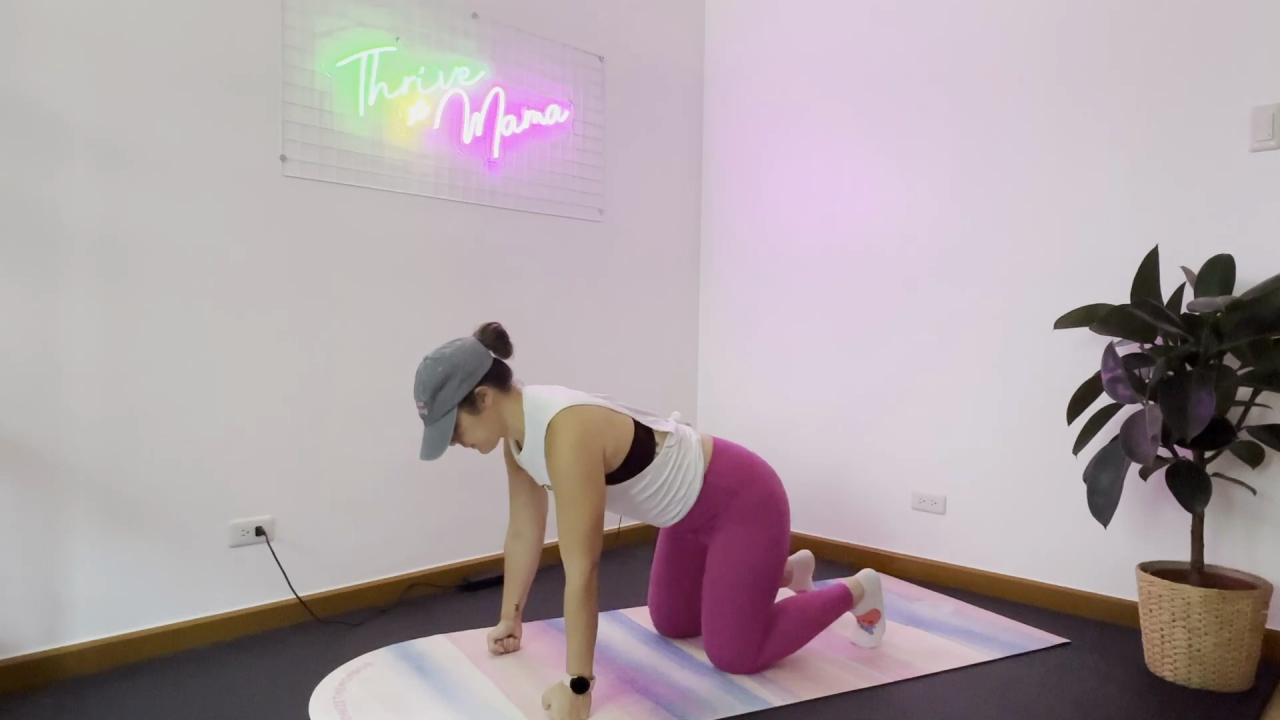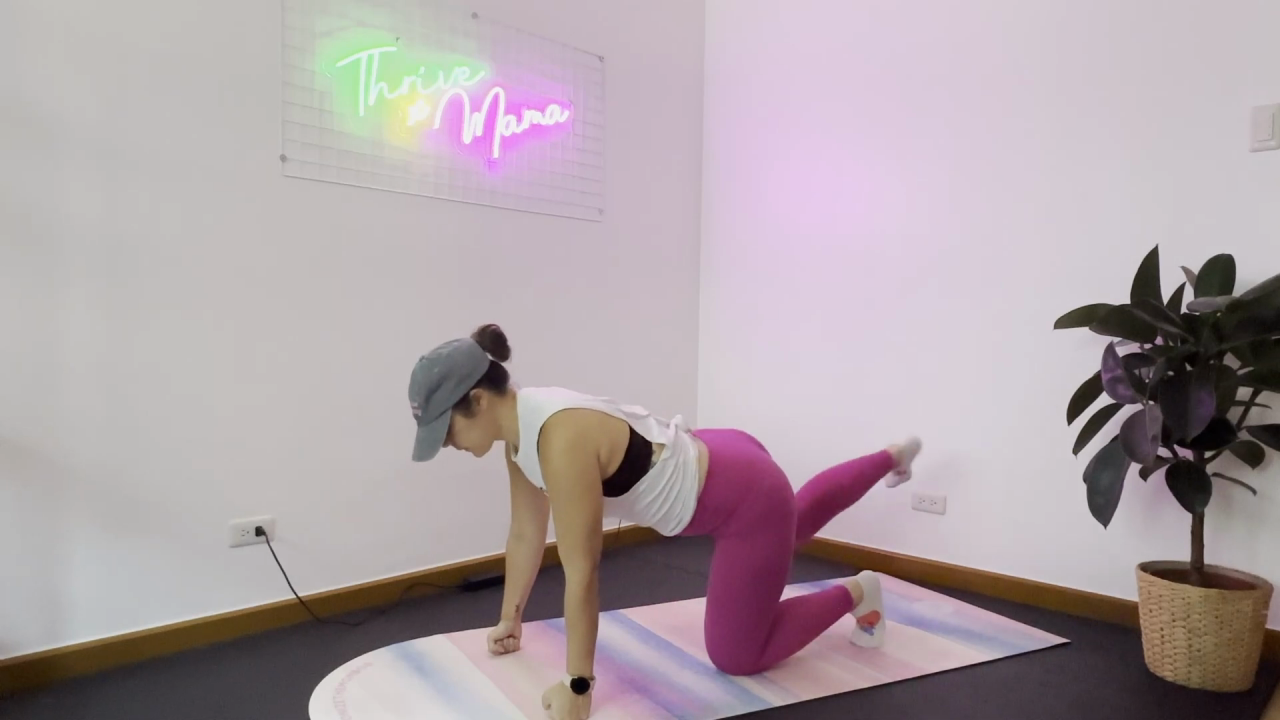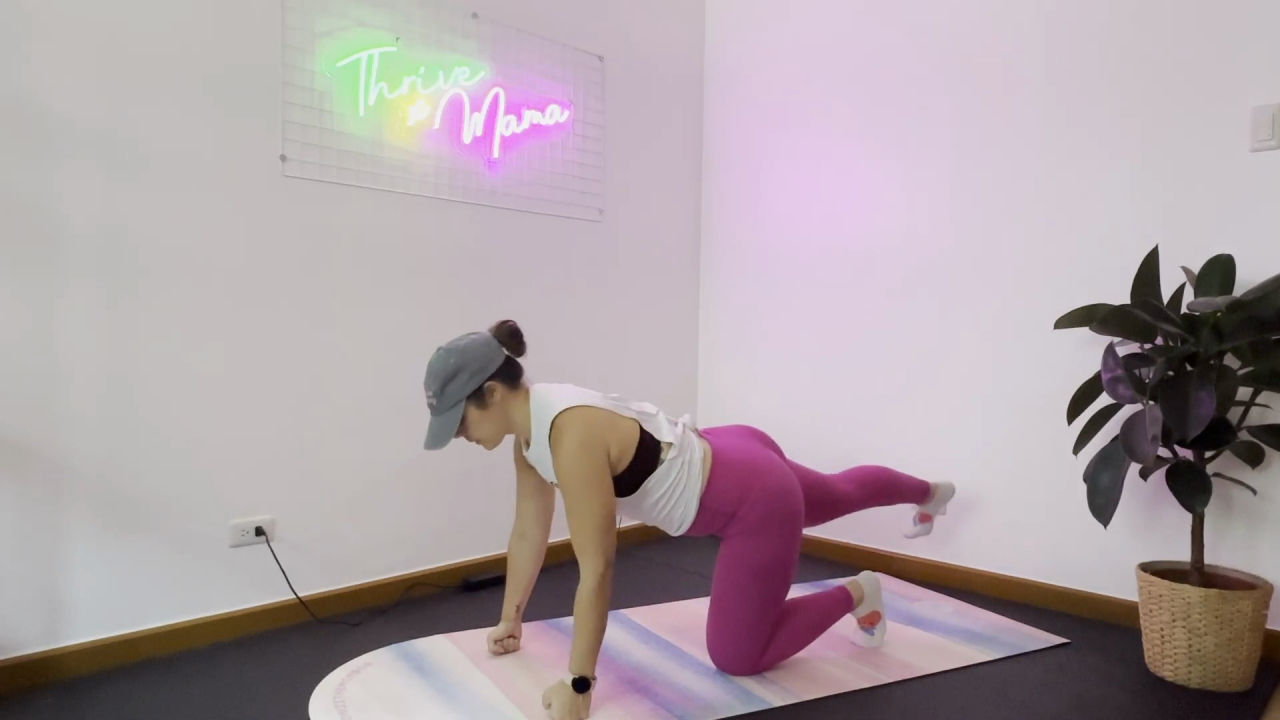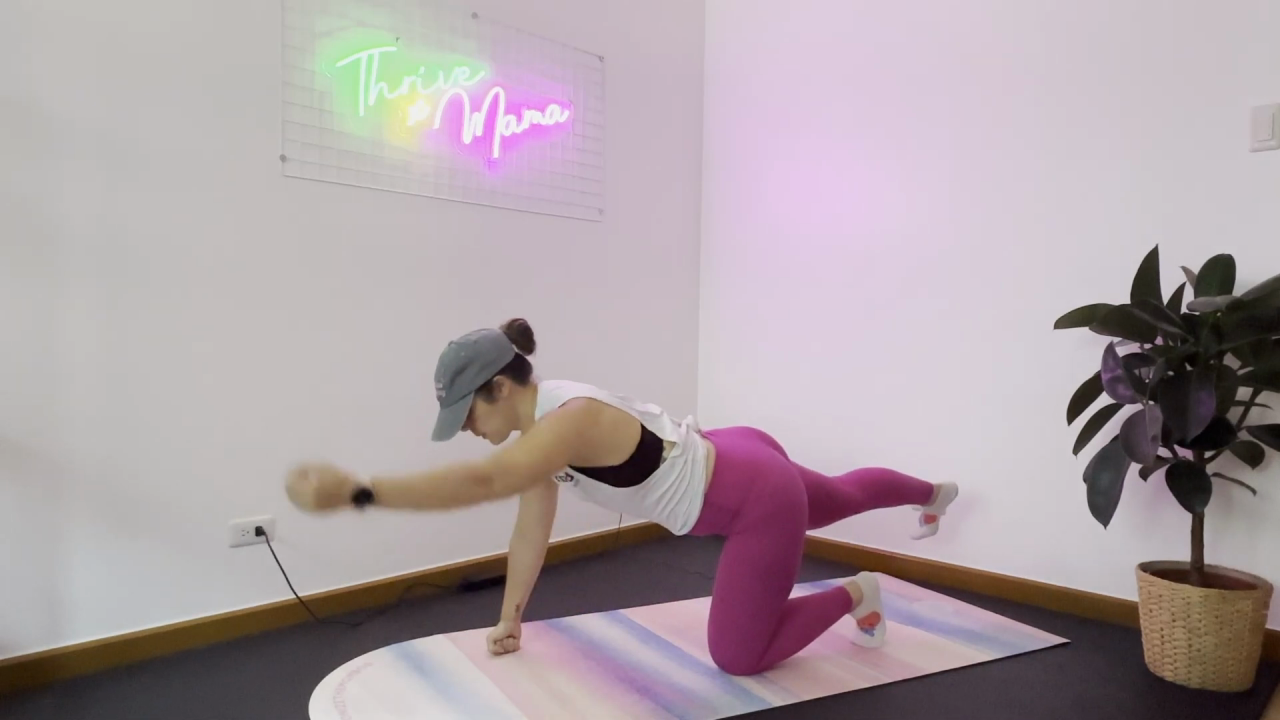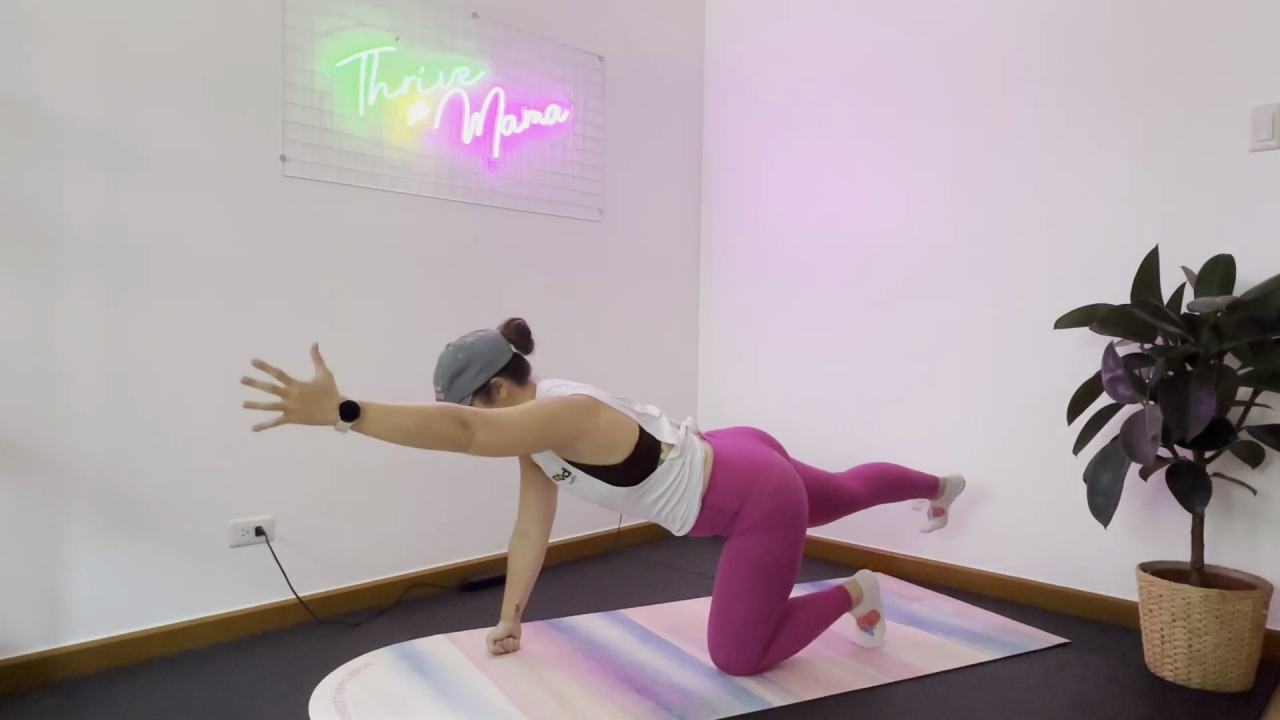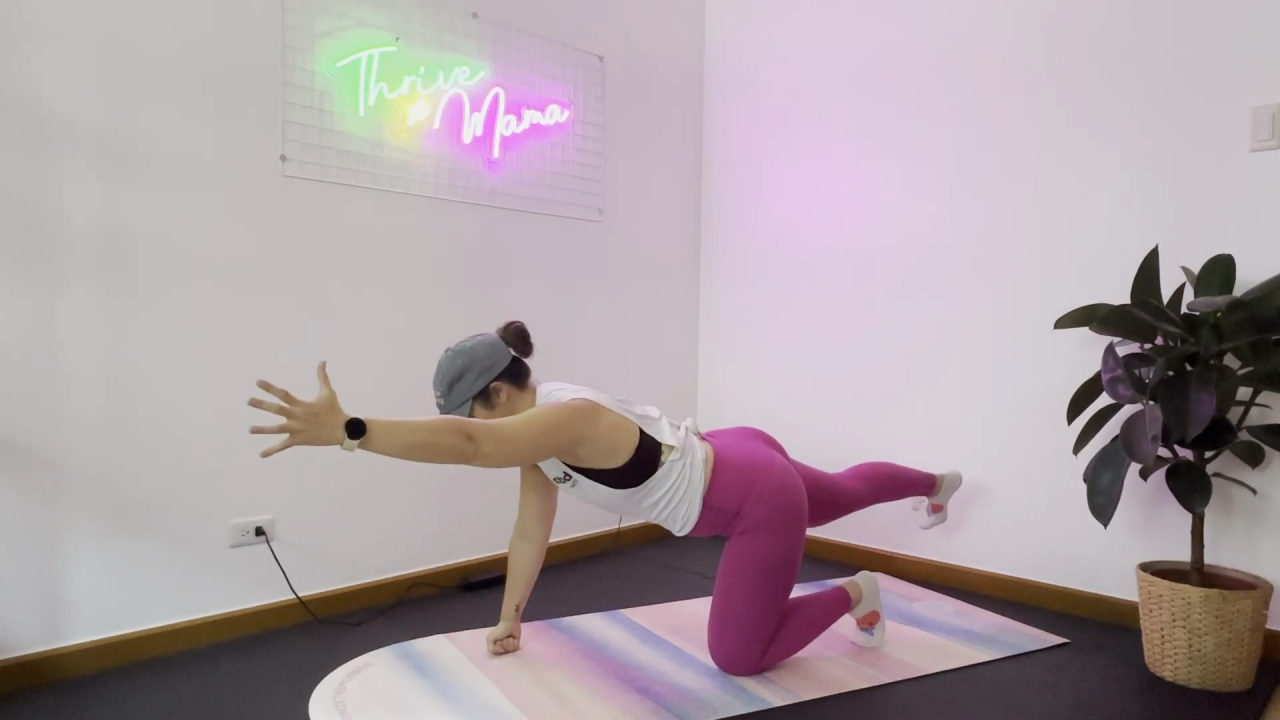
dt=0.5s
person 1, frame 1
left shoulder: (567, 432)
right shoulder: (517, 430)
left elbow: (581, 568)
right elbow: (523, 532)
right wrist: (509, 618)
left hip: (743, 498)
right hip: (694, 502)
left knee: (733, 655)
right knee: (670, 624)
left ankle: (854, 592)
right ankle: (785, 570)
person 1, frame 2
left shoulder: (560, 439)
right shoulder: (520, 428)
left elbow: (582, 572)
right elbow: (525, 533)
right wrist: (511, 618)
left hip: (748, 498)
right hip: (717, 460)
left knee: (737, 656)
right knee: (799, 525)
left ankle: (856, 592)
right ankle: (894, 457)
person 1, frame 3
left shoulder: (571, 435)
right shoulder: (529, 426)
left elbow: (597, 568)
right elbow: (528, 532)
right wrist: (509, 619)
left hip: (755, 501)
right hip: (731, 457)
left knee: (736, 656)
right knee: (839, 494)
left ankle: (855, 594)
right ankle: (930, 493)
person 1, frame 4
left shoulder: (569, 419)
right shoulder: (538, 424)
left elbow: (481, 481)
right elbow: (530, 531)
left wrist: (358, 490)
right wrist: (511, 618)
left hip: (758, 499)
right hip: (729, 463)
left knee: (738, 655)
right knee: (836, 497)
left ankle: (855, 595)
right ankle: (933, 494)
person 1, frame 5
left shoulder: (566, 416)
right shoulder: (541, 427)
left elbow: (462, 432)
right elbow: (531, 529)
left wrist: (339, 411)
right wrist: (510, 618)
left hip: (758, 499)
right hip: (732, 460)
left knee: (737, 656)
right knee: (841, 493)
left ankle: (852, 593)
right ankle: (936, 488)
person 1, frame 6
left shoulder: (566, 422)
right shoulder: (541, 426)
left elbow: (466, 446)
right elbow: (530, 530)
left wrist: (345, 429)
right wrist: (509, 618)
left hip: (758, 499)
right hip: (729, 462)
left knee: (737, 657)
right knee: (838, 491)
left ankle: (854, 594)
right ankle: (935, 484)
